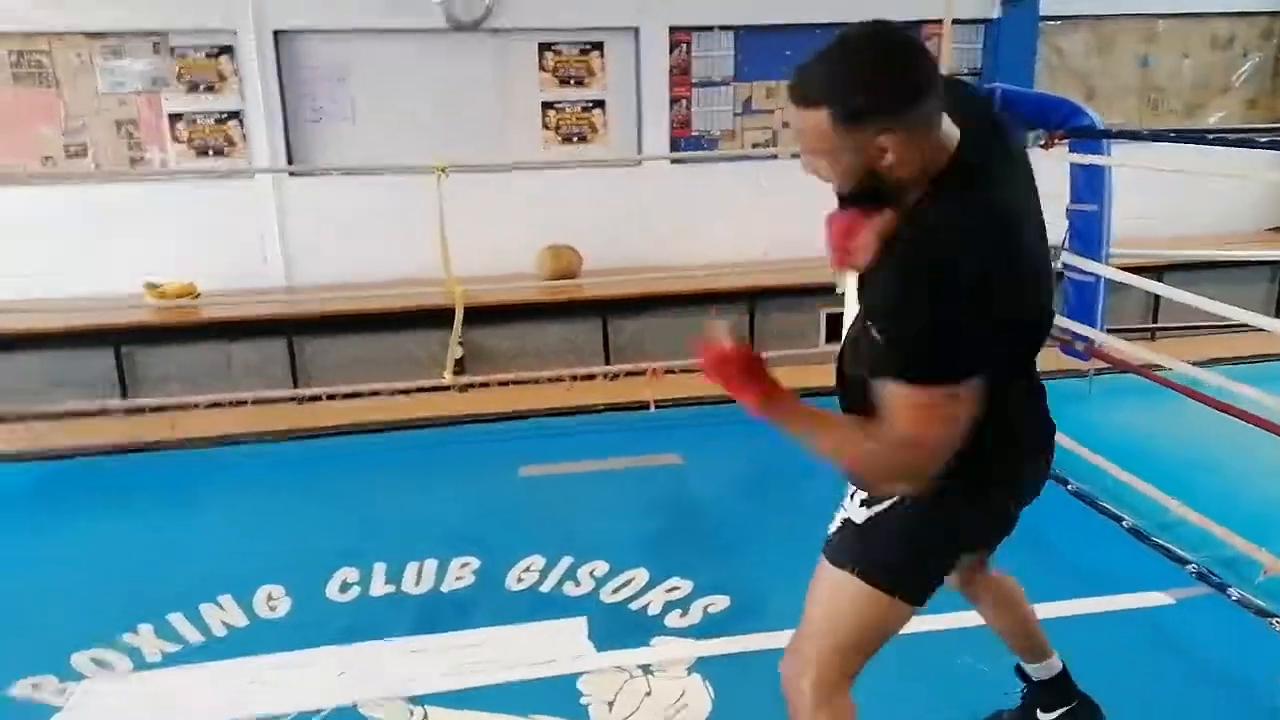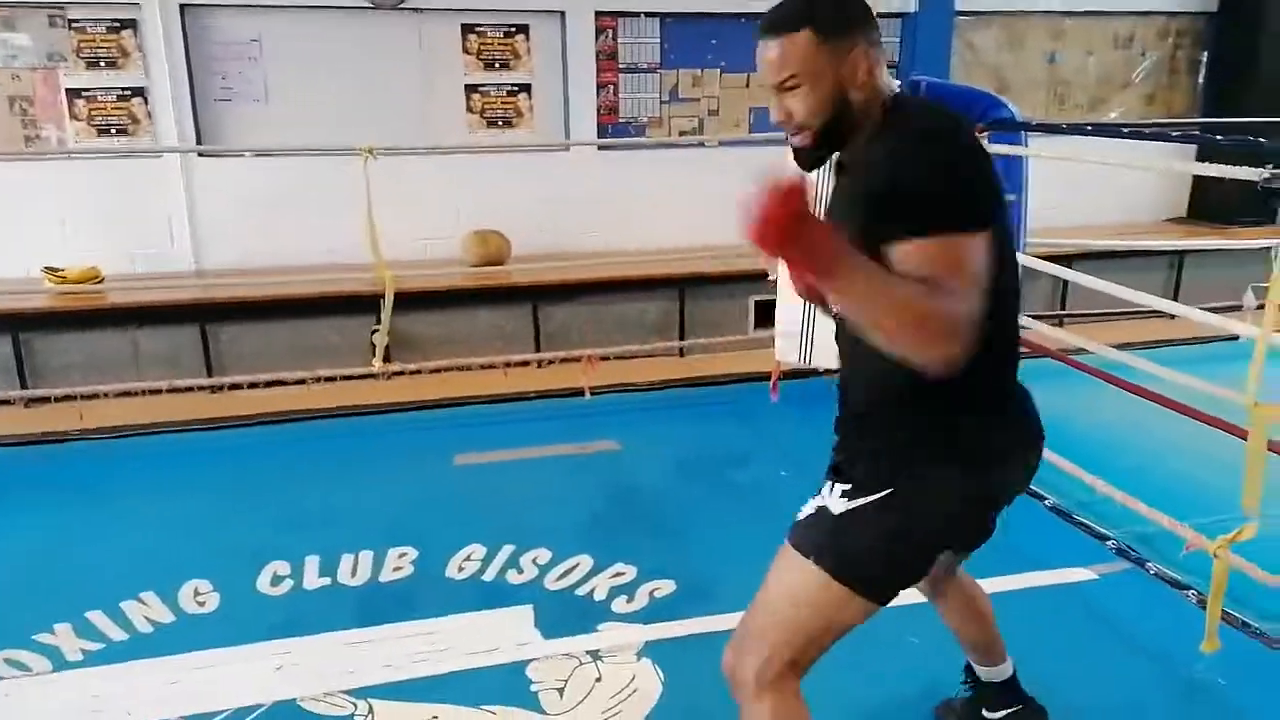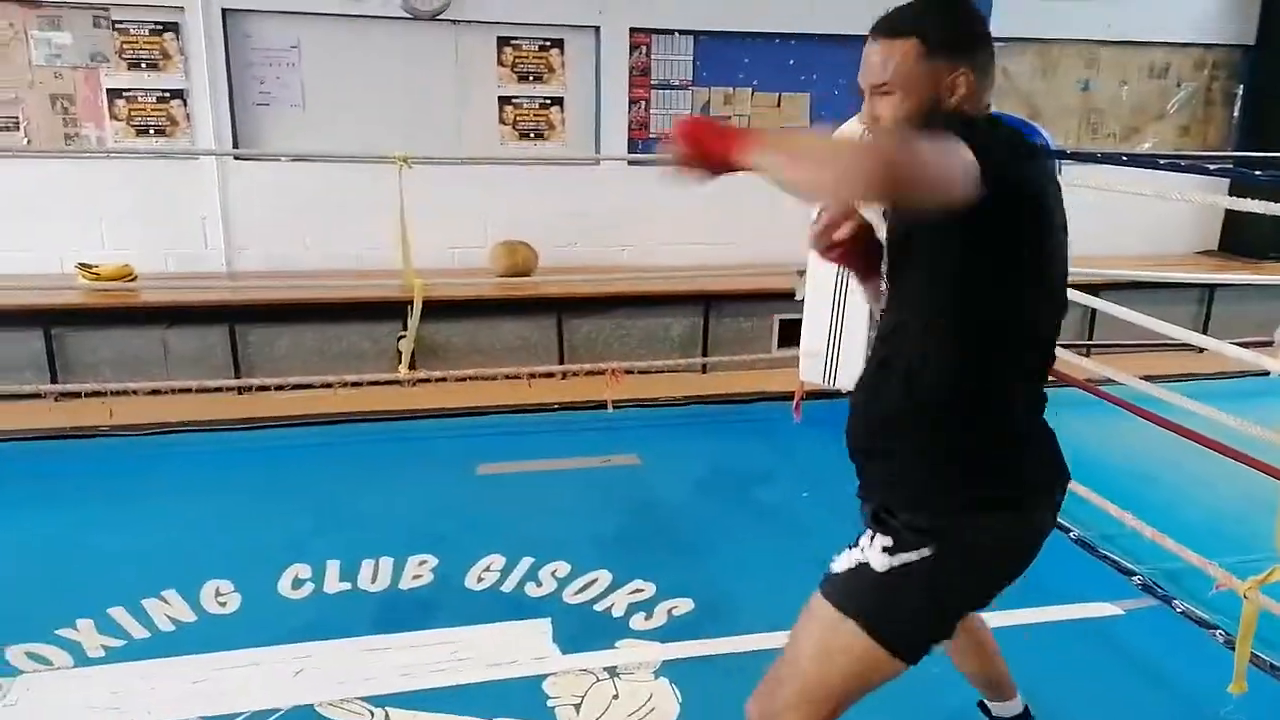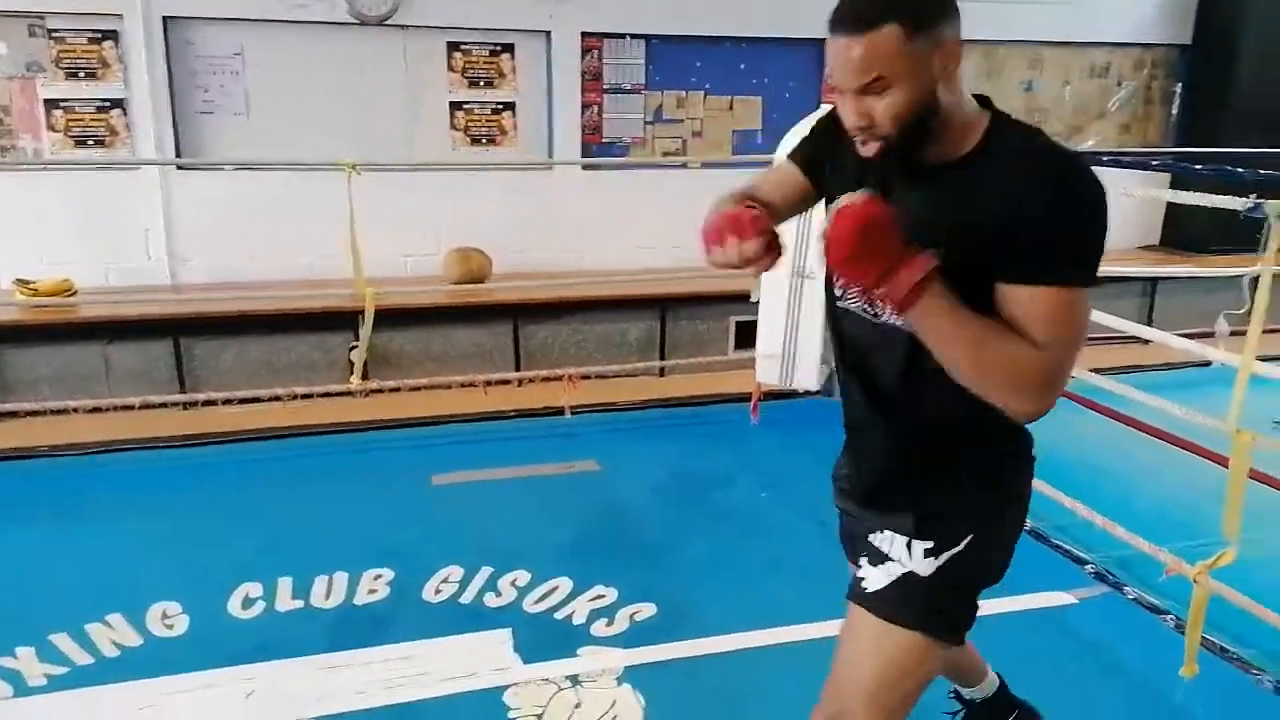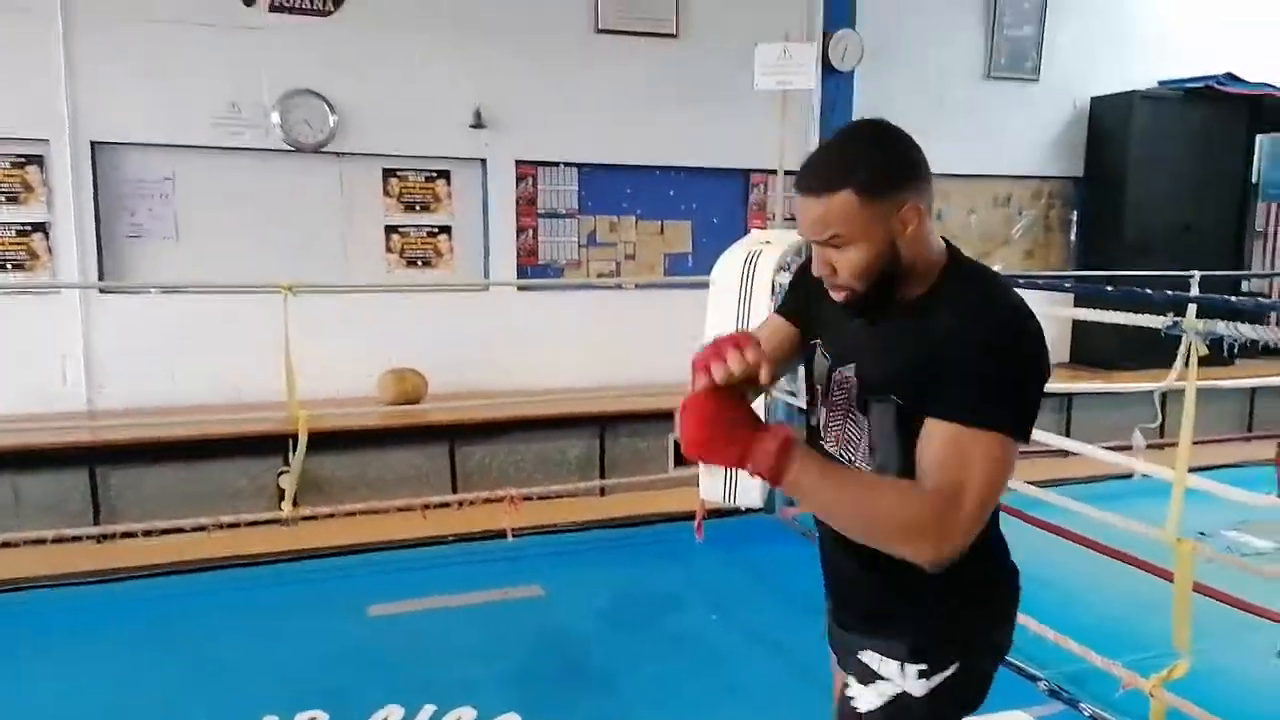
dt=0.4s
person 1, frame 1
left shoulder: (934, 265)
right shoulder: (964, 110)
left elbow: (903, 467)
left wrist: (760, 393)
right wrist: (860, 229)
left hip: (948, 488)
right hip: (1014, 452)
right knee: (968, 569)
person 1, frame 2
left shoulder: (914, 146)
right shoulder: (864, 147)
left elbow: (935, 335)
left wrist: (815, 249)
right wrist: (818, 268)
left hip: (914, 459)
right knee: (934, 567)
person 1, frame 3
left shoulder: (988, 156)
left elbow: (878, 167)
right elbow: (927, 302)
left wrist: (729, 143)
right wrist: (865, 249)
left hip: (957, 509)
right hip: (986, 487)
right knee: (937, 607)
person 1, frame 4
left shoulder: (1051, 186)
right shoulder: (849, 141)
left elbow: (1029, 388)
right elbow: (758, 201)
left wrist: (906, 279)
right wrist: (733, 227)
left hip: (953, 500)
right hip: (875, 472)
right knee: (918, 629)
person 1, frame 5
left shoulder: (992, 335)
right shoulder: (829, 280)
left elbow: (934, 534)
left wrist: (761, 449)
right wrist: (728, 368)
left hip: (931, 630)
right hip: (863, 603)
